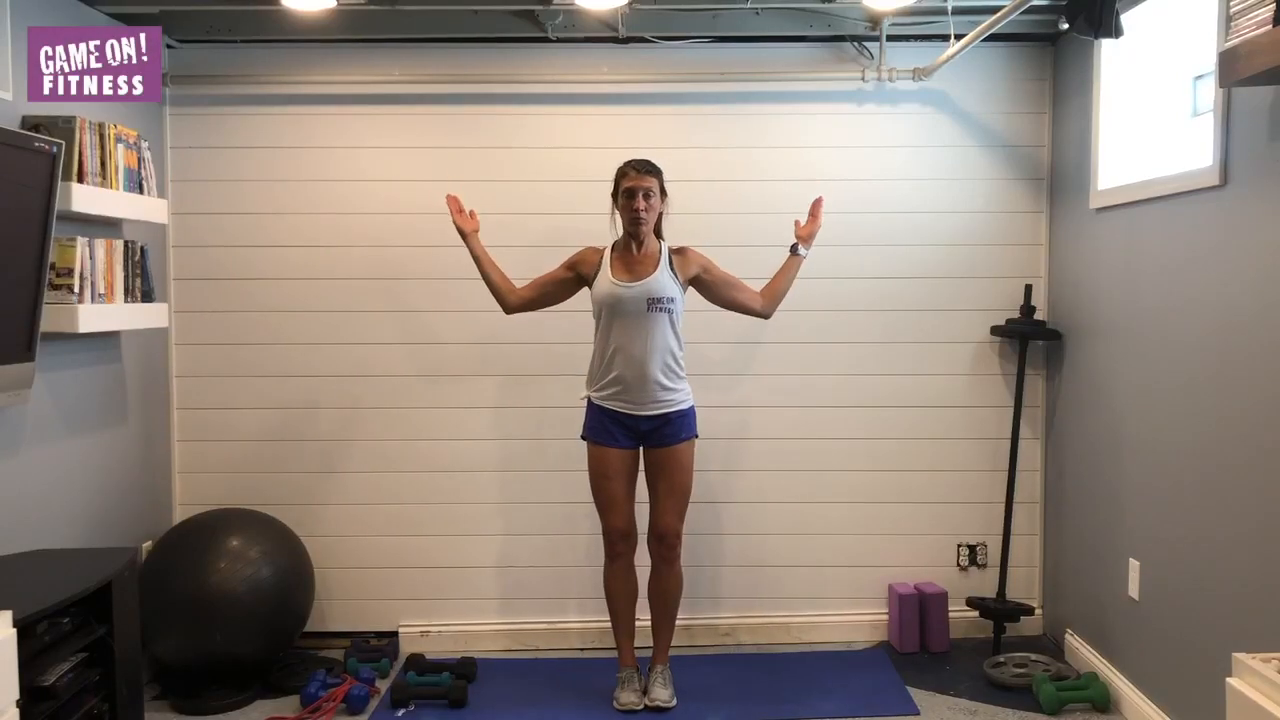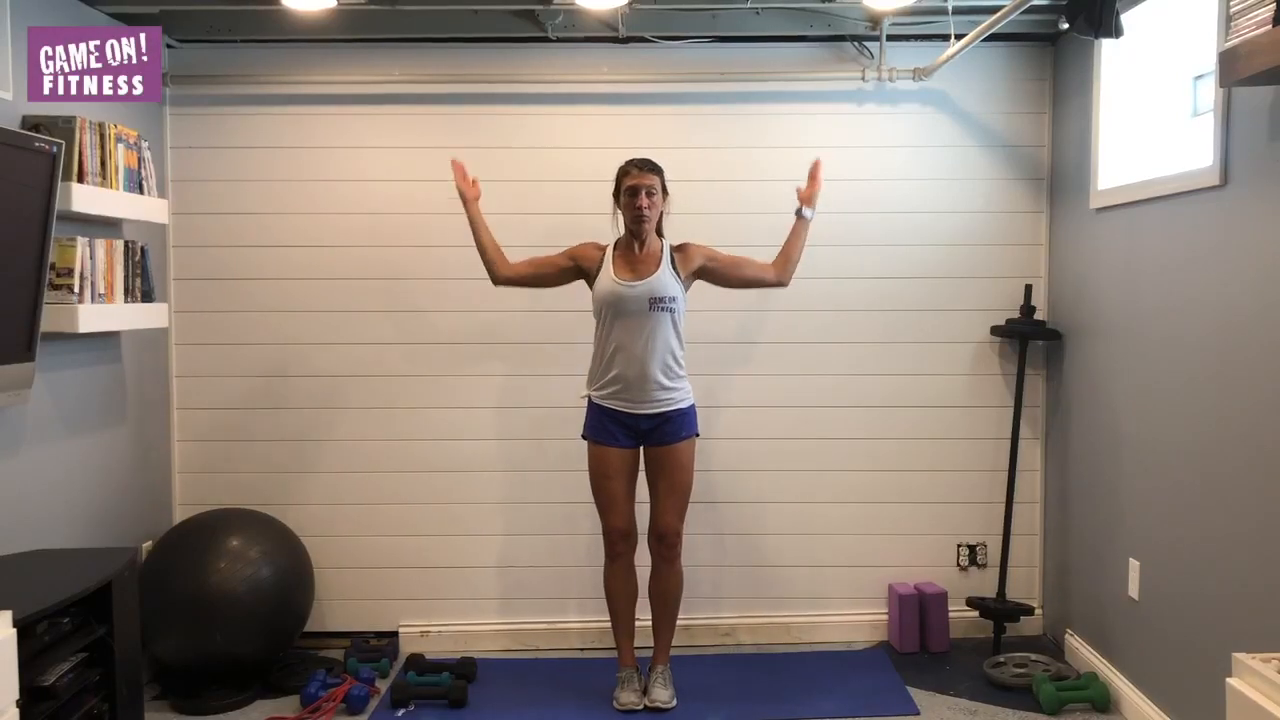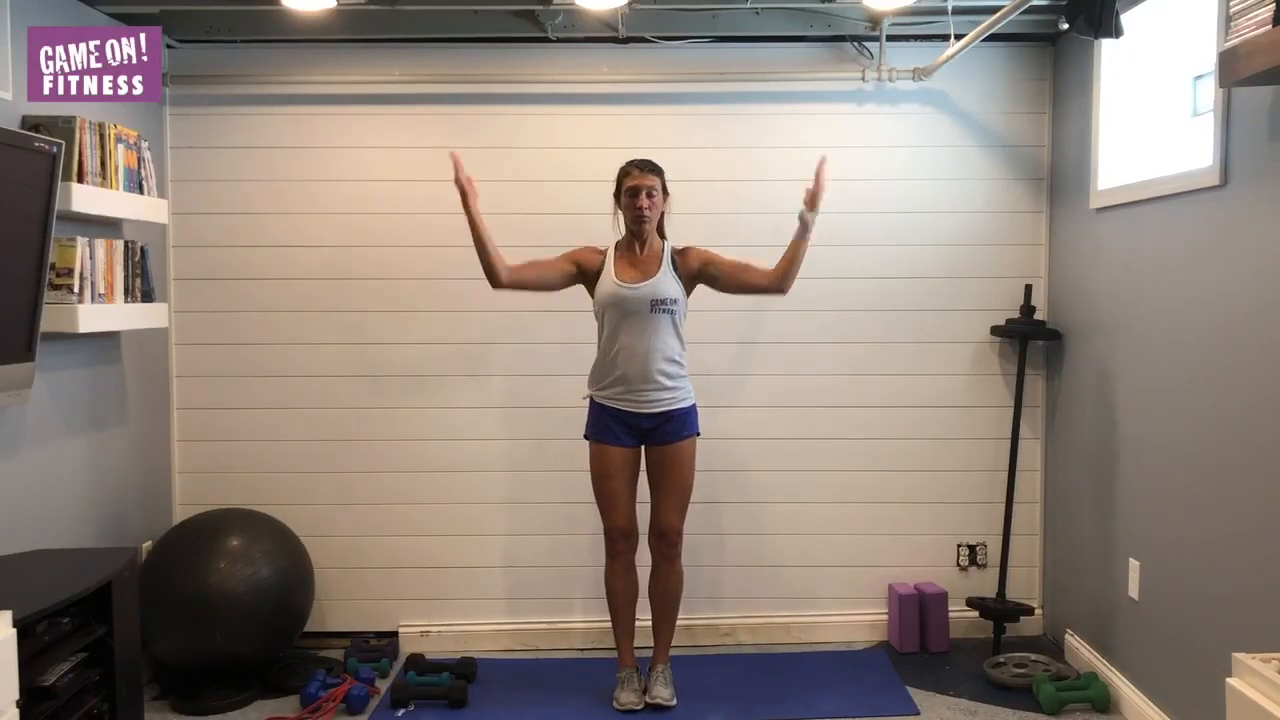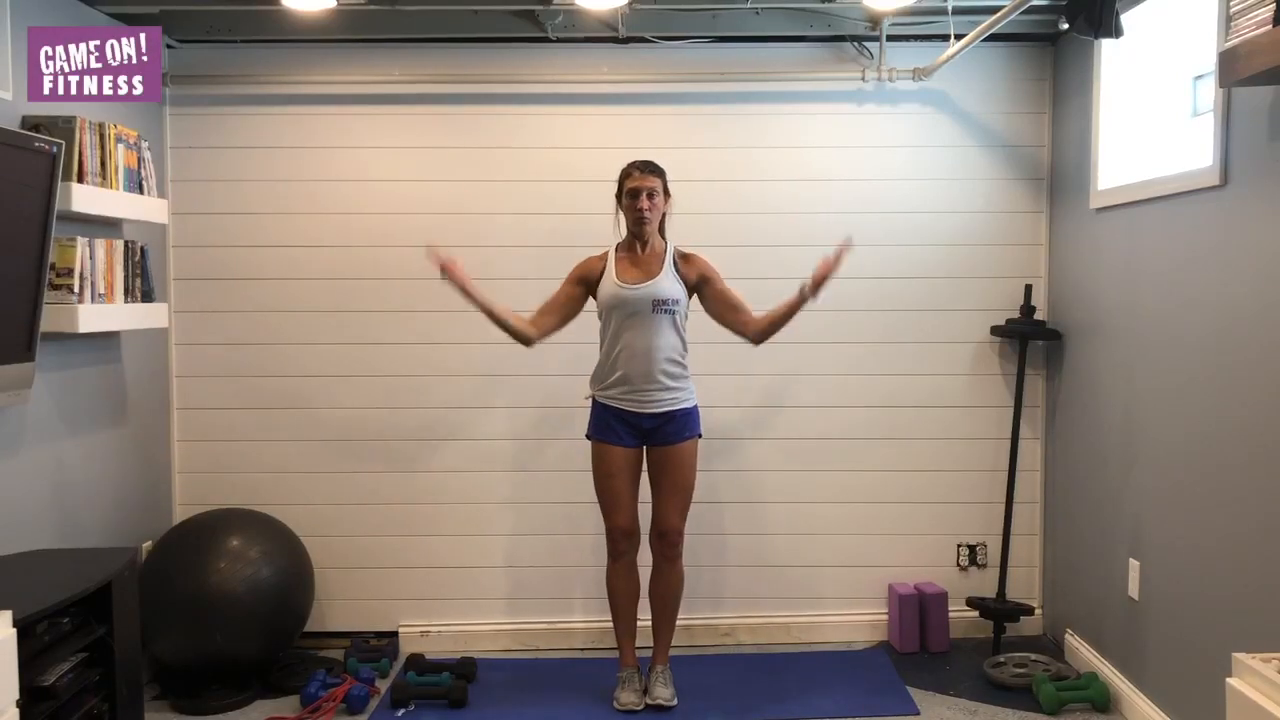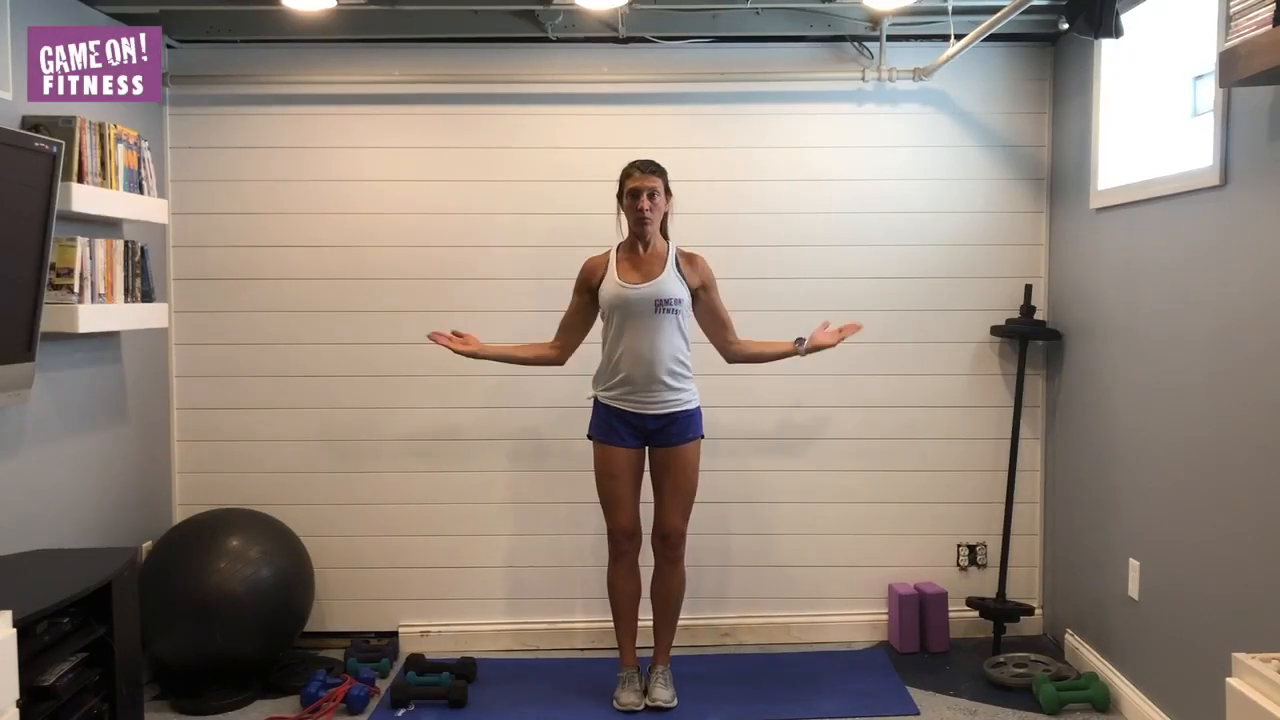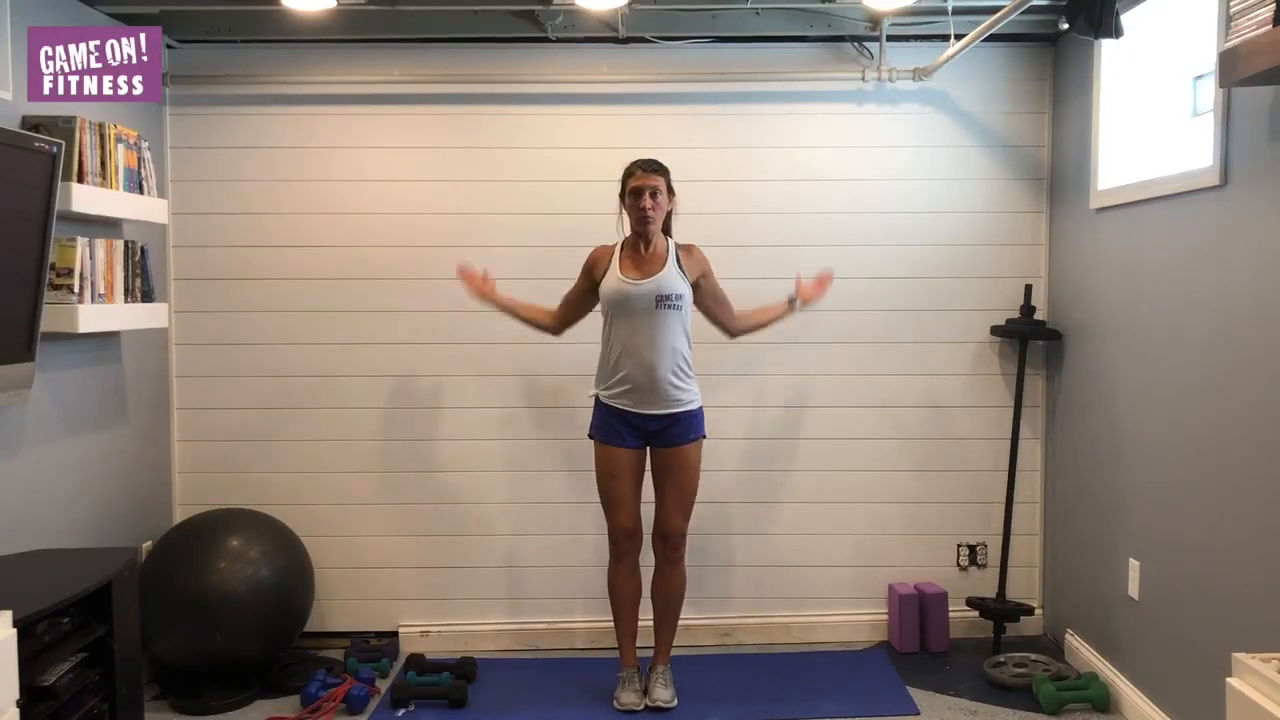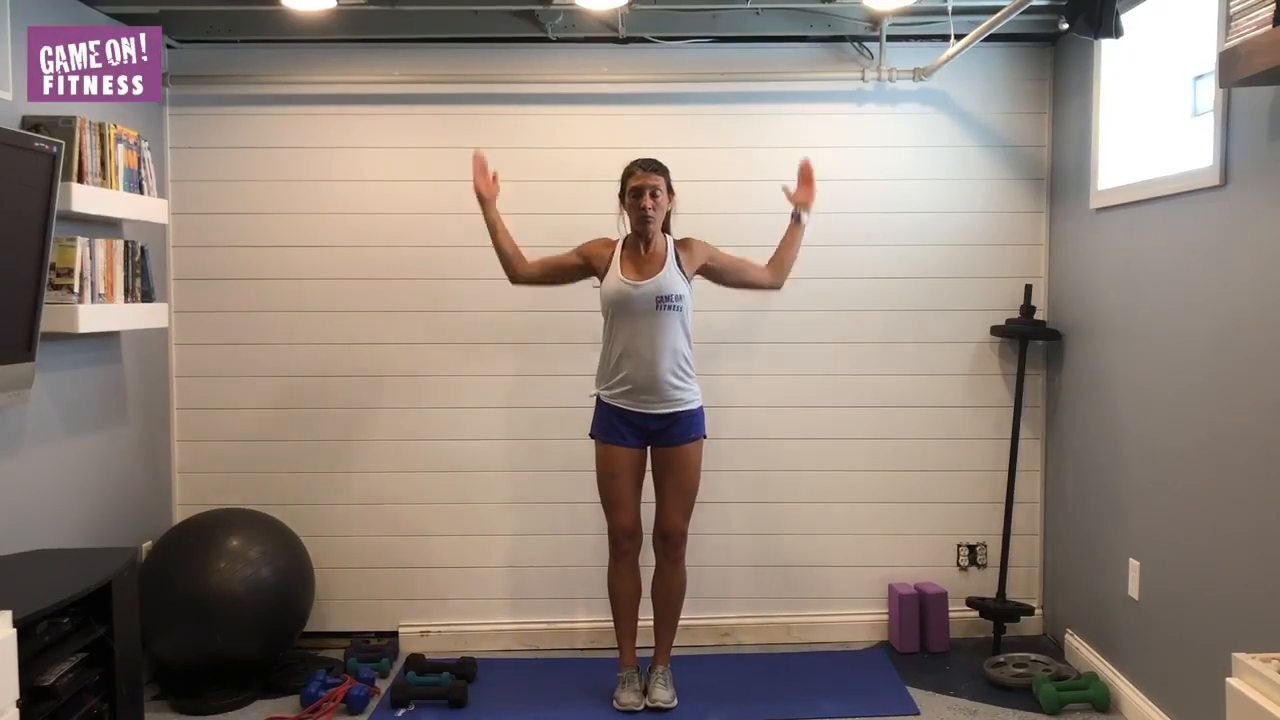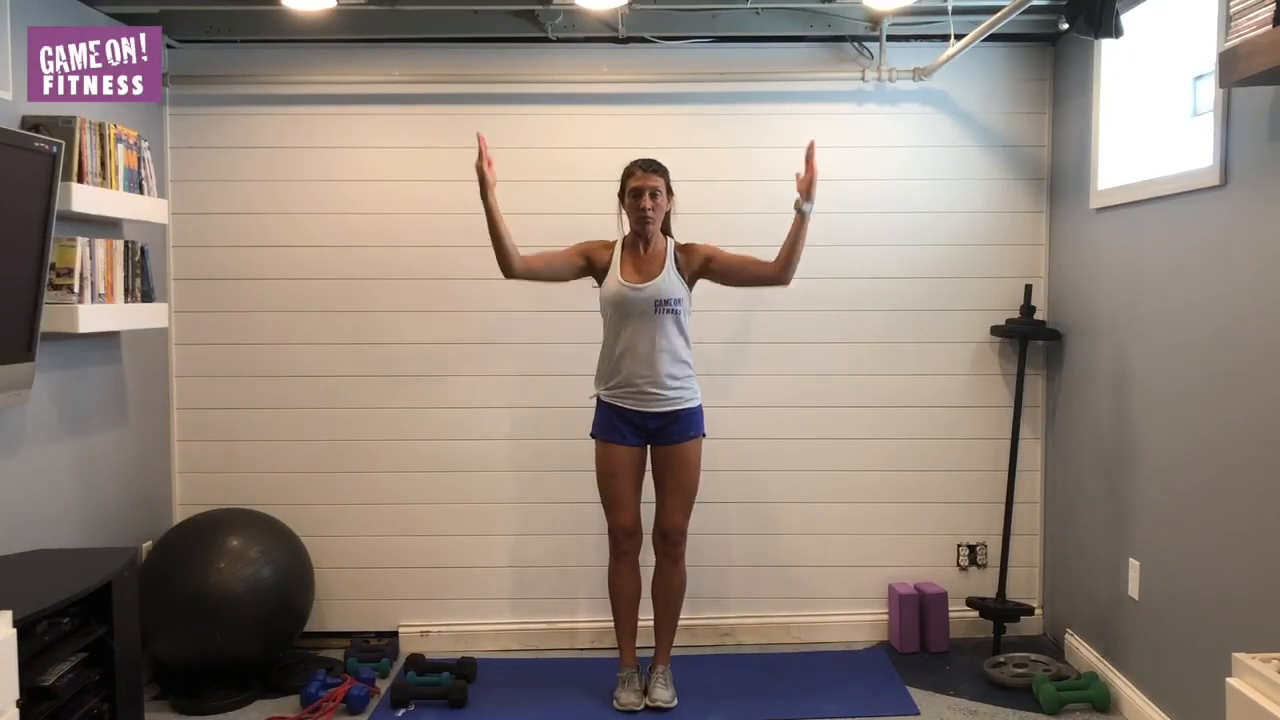
dt=0.2s
person 1, frame 1
left shoulder: (685, 262)
right shoulder: (591, 262)
left elbow: (763, 305)
right elbow: (512, 300)
left wrist: (800, 246)
right wrist: (471, 240)
left hip: (671, 415)
right hip: (610, 416)
left knee: (667, 541)
right knee: (618, 541)
left ankle: (661, 666)
right ankle: (627, 669)
person 1, frame 2
left shoulder: (687, 259)
right shoulder: (591, 258)
left elbow: (777, 274)
right elbow: (502, 271)
left wrist: (804, 213)
right wrist: (472, 207)
left hip: (671, 414)
right hip: (610, 415)
left knee: (667, 541)
right knee: (619, 541)
left ankle: (661, 667)
right ankle: (627, 669)
person 1, frame 3
left shoulder: (688, 261)
right shoulder: (592, 261)
left elbow: (775, 282)
right elbow: (504, 277)
left wrist: (807, 217)
right wrist: (471, 207)
left hip: (673, 414)
right hip: (612, 415)
left knee: (667, 539)
right knee: (620, 539)
left ankle: (661, 665)
right ankle: (627, 668)
person 1, frame 4
left shoulder: (690, 266)
right shoulder: (595, 268)
left elbow: (753, 330)
right elbow: (531, 330)
left wrist: (808, 292)
right wrist: (469, 291)
left hip: (674, 413)
right hip: (614, 415)
left knee: (668, 539)
right knee: (621, 539)
left ankle: (661, 665)
right ankle: (627, 667)
person 1, frame 5
left shoulder: (691, 267)
right shoulder: (598, 268)
left elbow: (731, 348)
right elbow: (557, 351)
left wrist: (803, 343)
right wrist: (484, 350)
left hip: (677, 415)
right hip: (616, 415)
left knee: (670, 540)
right knee: (622, 540)
left ankle: (661, 667)
right ankle: (627, 668)
person 1, frame 6
left shoulder: (690, 260)
right shoulder: (601, 260)
left elbow: (734, 322)
right elbow: (556, 321)
left wrist: (793, 303)
right wrist: (498, 298)
left hip: (679, 415)
right hip: (617, 415)
left knee: (671, 540)
right knee: (623, 540)
left ankle: (661, 667)
right ankle: (627, 668)
person 1, frame 7
left shoulder: (691, 255)
right shoulder: (600, 255)
left elbow: (772, 277)
right elbow: (521, 271)
left wrist: (799, 214)
right wrist: (490, 207)
left hip: (679, 415)
right hip: (618, 415)
left knee: (671, 541)
right knee: (624, 541)
left ankle: (662, 666)
right ankle: (628, 668)
person 1, frame 8
left shoulder: (691, 258)
right shoulder: (599, 256)
left elbow: (778, 274)
right elbow: (516, 267)
left wrist: (803, 207)
right wrist: (490, 197)
left hip: (679, 414)
right hip: (618, 415)
left knee: (671, 538)
right knee: (623, 538)
left ankle: (662, 664)
right ankle: (627, 666)
